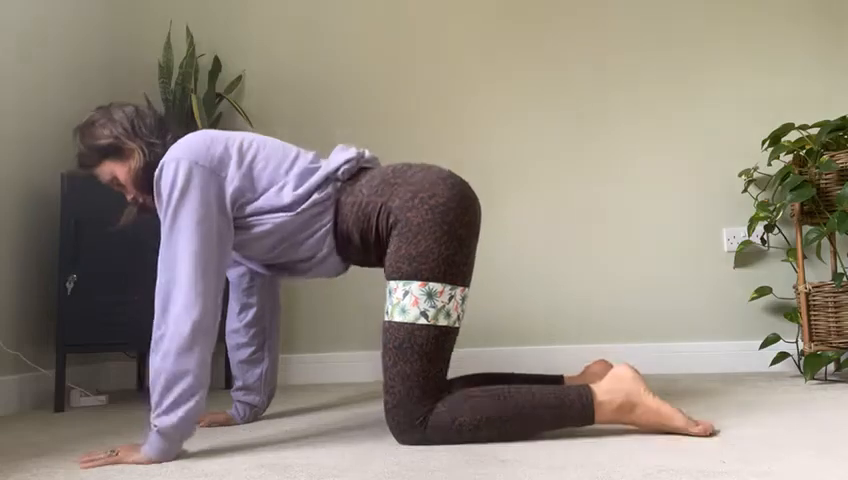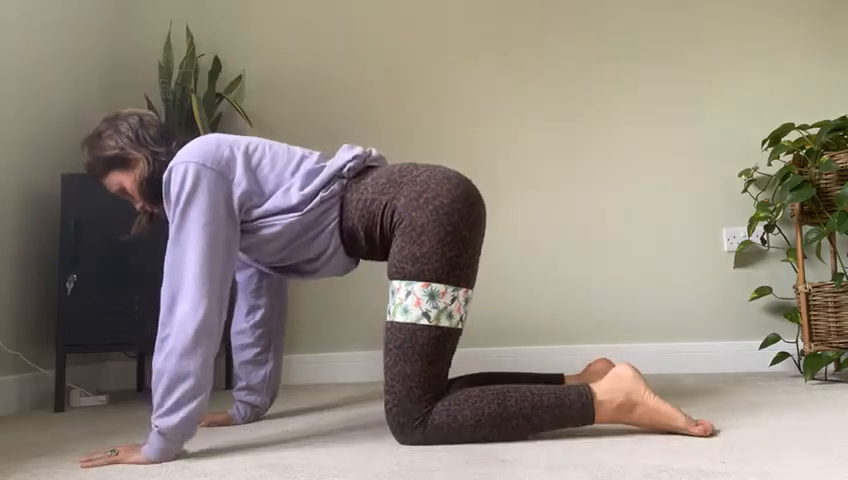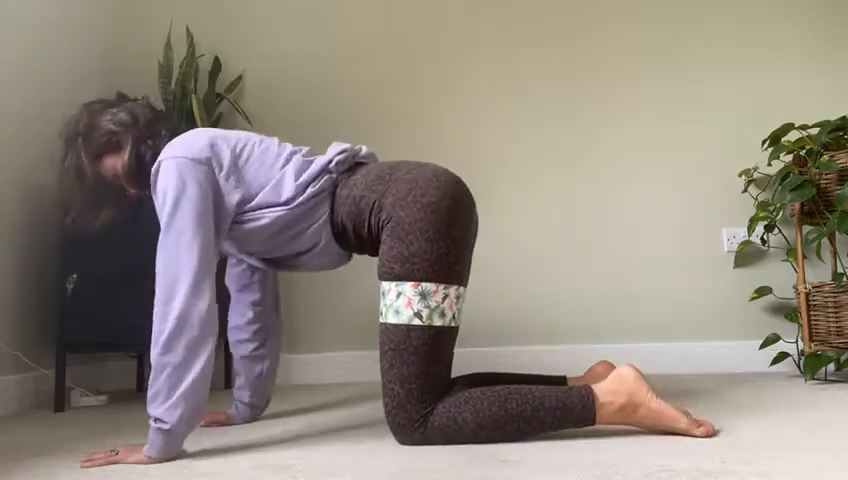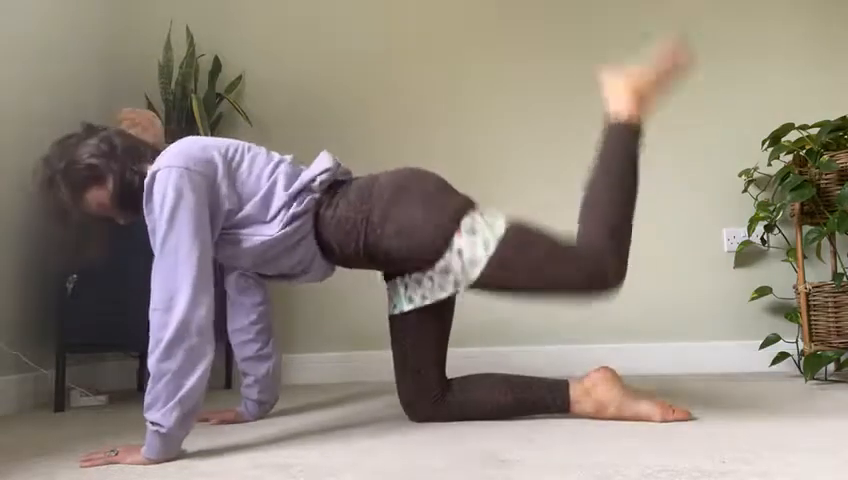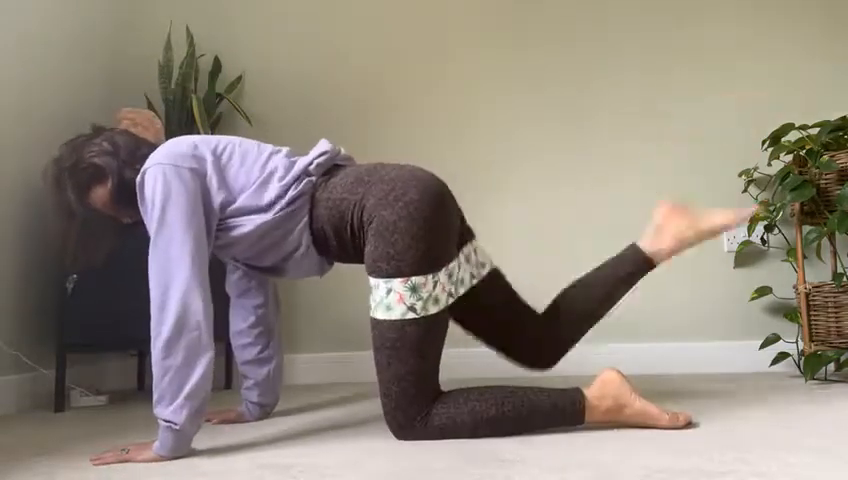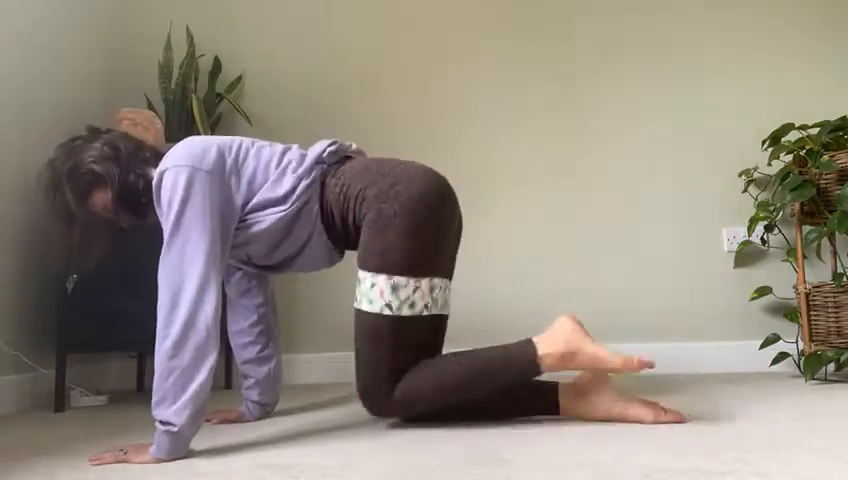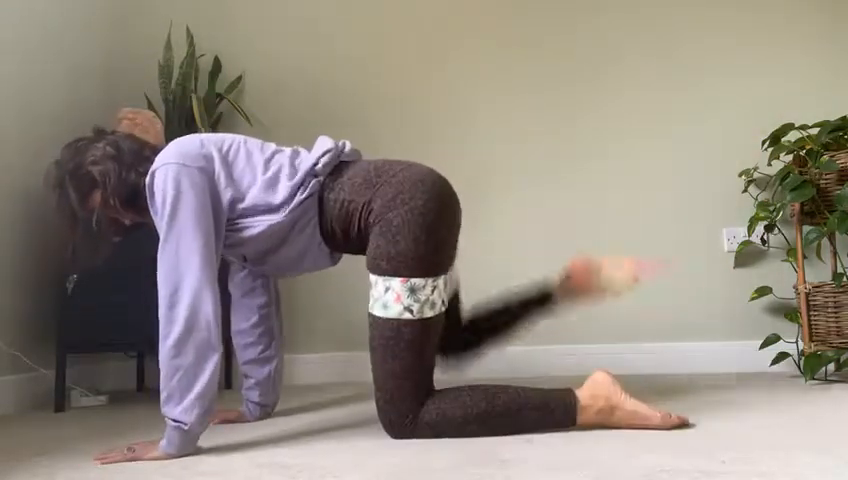
dt=0.7s
person 1, frame 1
left shoulder: (185, 162)
right shoulder: (214, 172)
left elbow: (185, 306)
right elbow: (249, 284)
left wrist: (162, 441)
right wrist: (248, 402)
left hip: (422, 209)
right hip: (422, 211)
left knee: (413, 420)
right knee: (420, 395)
left ankle: (608, 400)
right ankle: (587, 380)
person 1, frame 2
left shoulder: (193, 168)
right shoulder: (222, 179)
left elbow: (192, 306)
right elbow: (257, 285)
left wrist: (162, 440)
right wrist: (249, 403)
left hip: (427, 209)
right hip: (429, 212)
left knee: (413, 419)
right knee: (420, 393)
left ankle: (610, 398)
right ankle: (587, 379)
person 1, frame 3
left shoulder: (179, 161)
right shoulder: (212, 164)
left elbow: (186, 303)
right elbow: (250, 285)
left wrist: (161, 440)
right wrist: (247, 403)
left hip: (413, 206)
right hip: (420, 206)
left knee: (415, 423)
right knee: (425, 393)
left ankle: (608, 399)
right ankle: (586, 380)
person 1, frame 4
left shoulder: (179, 171)
right shoulder: (202, 191)
left elbow: (184, 308)
right elbow: (244, 290)
left wrist: (159, 439)
right wrist: (254, 400)
left hip: (412, 218)
right hip: (401, 243)
left knee: (597, 270)
right knee: (425, 402)
left ankle: (622, 109)
right ankle: (588, 394)
person 1, frame 5
left shoulder: (166, 170)
right shoulder: (201, 179)
left elbow: (180, 307)
right elbow: (249, 285)
left wrist: (172, 436)
right wrist: (258, 400)
left hip: (395, 212)
right hip: (409, 204)
left knee: (413, 418)
right knee: (543, 343)
left ankle: (601, 401)
right ankle: (660, 238)
person 1, frame 6
left shoulder: (184, 172)
right shoulder: (204, 184)
left elbow: (188, 305)
right elbow: (245, 286)
left wrist: (169, 438)
right wrist: (259, 399)
left hip: (397, 204)
right hip: (408, 207)
left knee: (385, 397)
right knee: (413, 393)
left ankle: (553, 349)
right ankle: (582, 393)
person 1, frame 7
left shoulder: (172, 170)
right shoulder: (204, 177)
left elbow: (188, 304)
right elbow: (250, 284)
left wrist: (177, 436)
right wrist: (258, 400)
left hip: (400, 206)
right hip: (404, 199)
left knee: (404, 417)
right knee: (454, 342)
left ankle: (592, 402)
right ankle: (568, 284)
